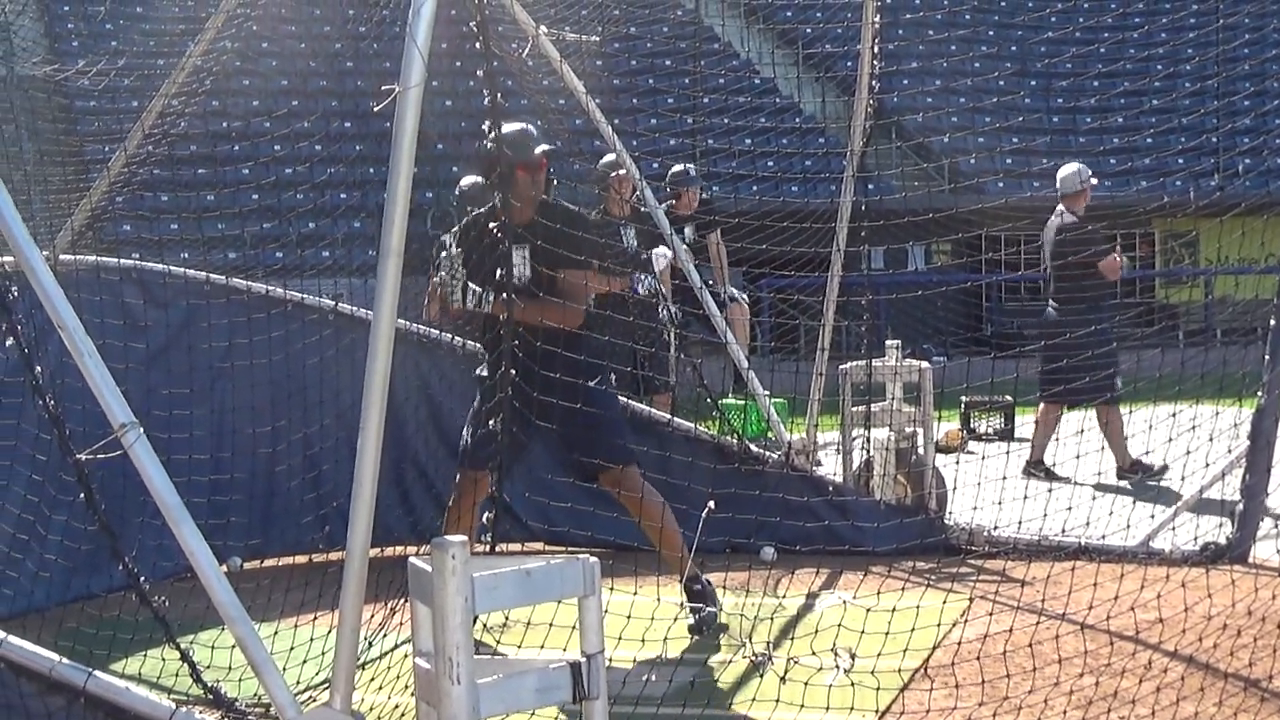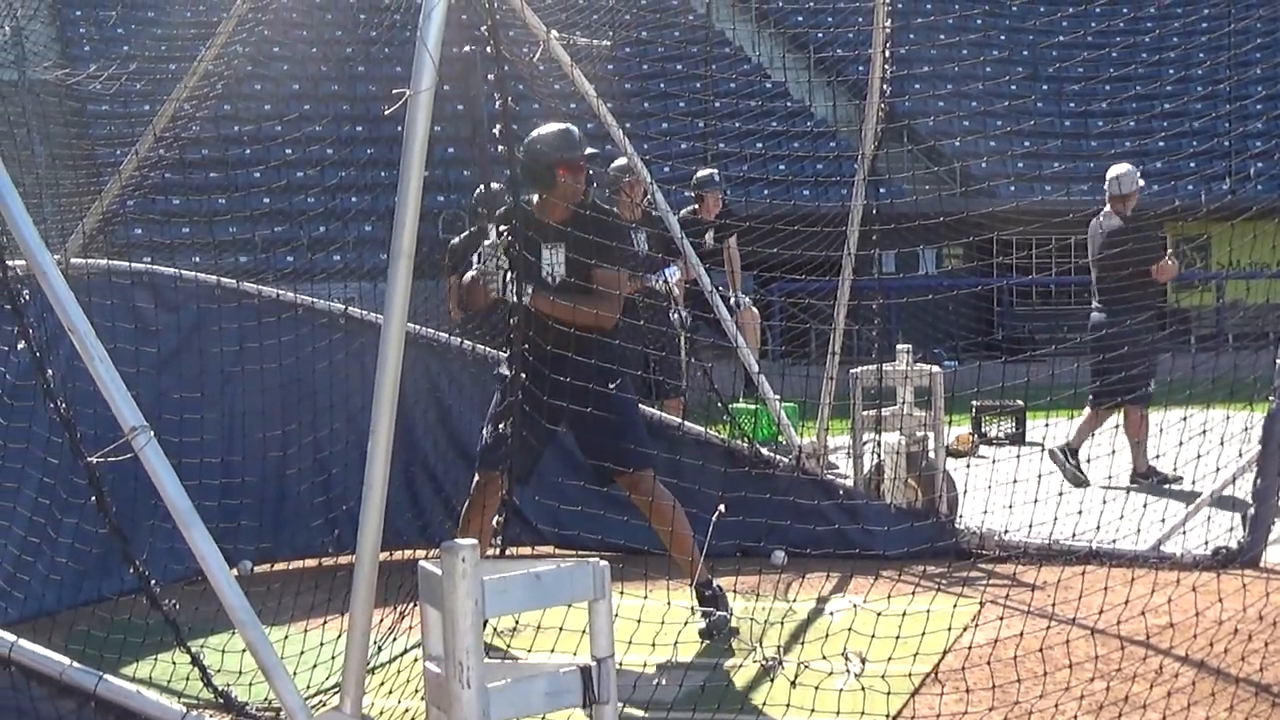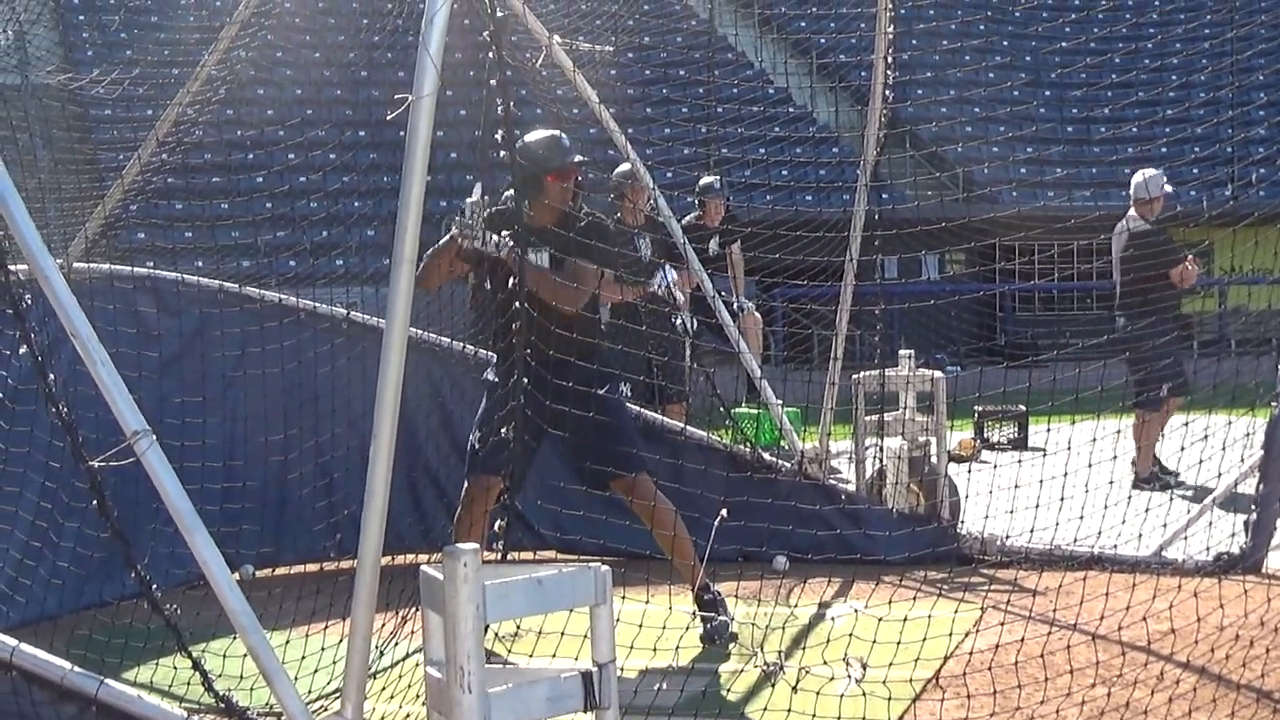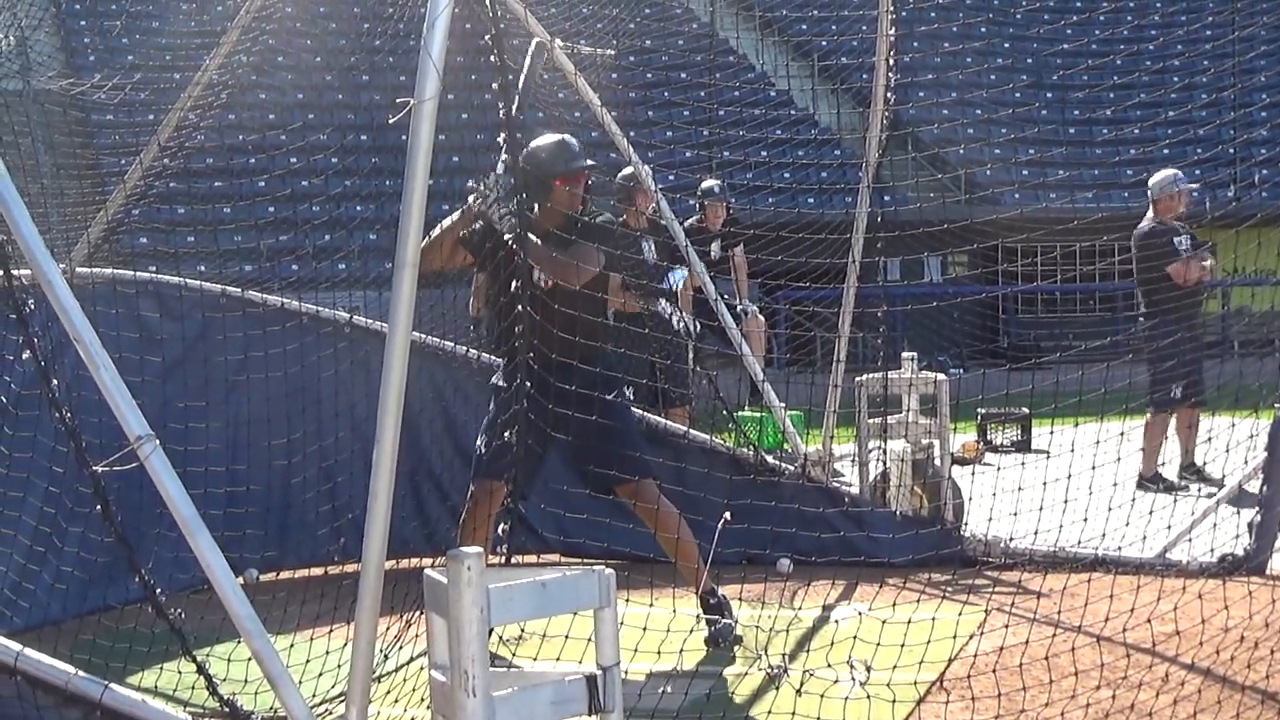
dt=0.3s
person 1, frame 1
left shoulder: (569, 224)
right shoulder: (475, 230)
left elbow: (571, 311)
right elbow: (445, 309)
left wrist: (492, 303)
right wrist: (448, 286)
left hip: (571, 369)
right hip: (508, 370)
left knee: (624, 479)
right knee: (471, 480)
left ankle: (696, 585)
person 1, frame 2
left shoulder: (602, 226)
right shoulder: (508, 224)
left elbow: (606, 311)
left wrist: (528, 294)
left hip: (592, 371)
right hip: (528, 370)
left knee: (641, 482)
right knee: (488, 483)
left ankle: (707, 589)
person 1, frame 3
left shoulder: (589, 228)
right shoulder: (497, 224)
left elbow: (570, 298)
right elbow: (426, 279)
left wrist: (504, 250)
right wrist: (460, 235)
left hip: (581, 376)
right hip: (516, 377)
left knee: (636, 484)
right knee: (479, 487)
left ankle: (705, 594)
person 1, frame 4
left shoulder: (595, 232)
right shoulder: (498, 230)
left elbow: (569, 275)
right elbow: (428, 261)
left wrist: (508, 226)
right wrist: (468, 213)
left hip: (587, 380)
right hip: (523, 381)
left knee: (641, 490)
right knee: (484, 491)
left ankle: (711, 598)
person 2, frame 1
left shoulder: (1056, 223)
right shoulder: (1080, 228)
left elbow: (1107, 263)
right elbow: (1112, 270)
left wrist: (1112, 260)
right wrist: (1116, 261)
left hip: (1062, 317)
right hip: (1087, 321)
left knee: (1056, 394)
right knee: (1106, 394)
left ankle: (1036, 461)
right ankle: (1126, 464)
person 2, frame 2
left shoulder: (1097, 225)
right shoulder: (1136, 230)
right elbow: (1165, 273)
left wrist: (1163, 263)
right wrist: (1168, 263)
left hip: (1105, 319)
right hip: (1132, 322)
left knee: (1108, 397)
right knee: (1136, 398)
left ankle: (1071, 447)
right ankle: (1142, 469)
person 2, frame 3
left shoulder: (1125, 229)
right shoulder: (1150, 234)
left elbow: (1176, 270)
right elbow: (1184, 277)
left wrist: (1184, 267)
right wrist: (1188, 268)
left hip: (1153, 325)
right hip: (1148, 326)
left knee: (1172, 392)
right knee: (1149, 401)
left ankle: (1147, 457)
right ankle: (1144, 474)
person 2, frame 4
left shoulder: (1180, 230)
right shoulder: (1151, 233)
left elbow: (1207, 265)
right elbow: (1185, 275)
left wrist: (1193, 267)
right wrist: (1199, 267)
left hip: (1185, 324)
right hip: (1163, 326)
left knee: (1190, 399)
right knee: (1163, 402)
left ankle: (1188, 466)
right ankle: (1149, 474)
person 3, frame 1
left shoulder: (647, 219)
right shoulder: (594, 225)
left elbow: (662, 264)
left wrist: (666, 301)
right wrist: (630, 280)
left hip: (650, 314)
right hip: (613, 317)
left knee: (662, 391)
right knee: (618, 396)
person 3, frame 2
left shoulder: (658, 223)
left elbow: (676, 266)
left wrist: (678, 305)
right wrist: (645, 281)
left hip: (662, 319)
right hip: (626, 322)
left knee: (674, 396)
person 3, frame 3
left shoulder: (662, 228)
left elbow: (681, 270)
left wrist: (682, 311)
left hip: (666, 326)
right hip: (629, 329)
left knee: (676, 402)
person 3, frame 4
left shoulder: (664, 232)
right shoulder: (614, 238)
left elbow: (683, 273)
left wrist: (685, 314)
right wrist: (652, 303)
left hip: (670, 330)
right hip: (633, 332)
left knee: (679, 405)
person 4, frame 1
left shoulder: (706, 208)
right shoulder: (664, 217)
left elbow: (716, 247)
left wrist: (725, 286)
right hip: (672, 285)
left knee: (739, 308)
left ankle: (742, 377)
person 4, frame 2
left shoulder: (725, 218)
right shoulder: (684, 222)
left elbow: (731, 254)
left wrist: (736, 293)
right hip: (688, 290)
left knee: (750, 315)
left ankle: (753, 381)
person 4, frame 3
left shoulder: (728, 225)
right shoulder: (688, 228)
left elbow: (735, 260)
left wrist: (740, 298)
left hip: (719, 293)
right hip: (693, 296)
left knee: (752, 319)
person 4, frame 4
left shoulder: (731, 228)
right shoulder: (690, 232)
left elbow: (739, 264)
left wrist: (743, 301)
right hip: (696, 299)
left knee: (755, 322)
left ankle: (758, 387)
